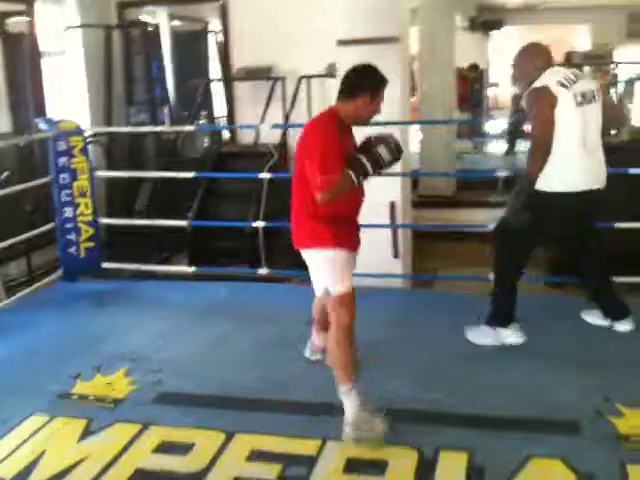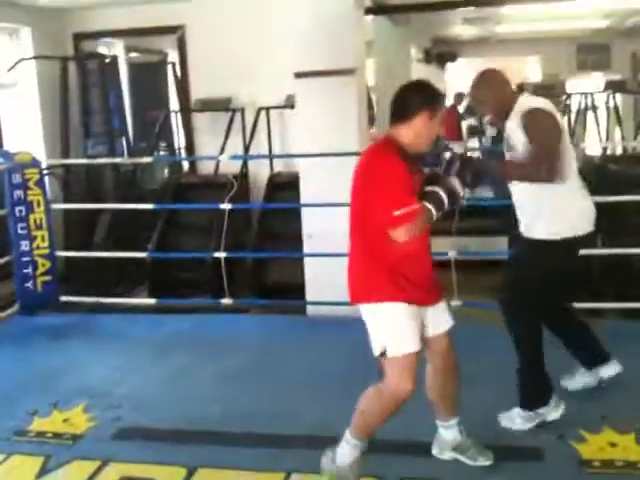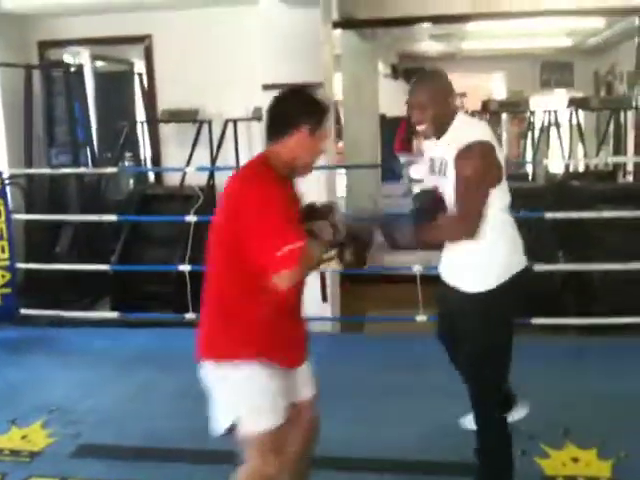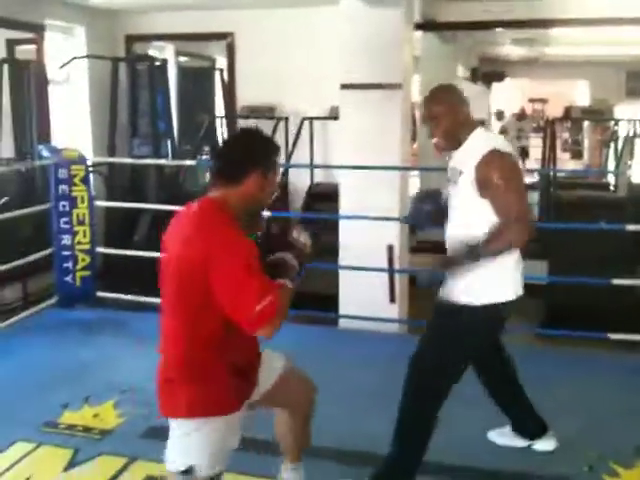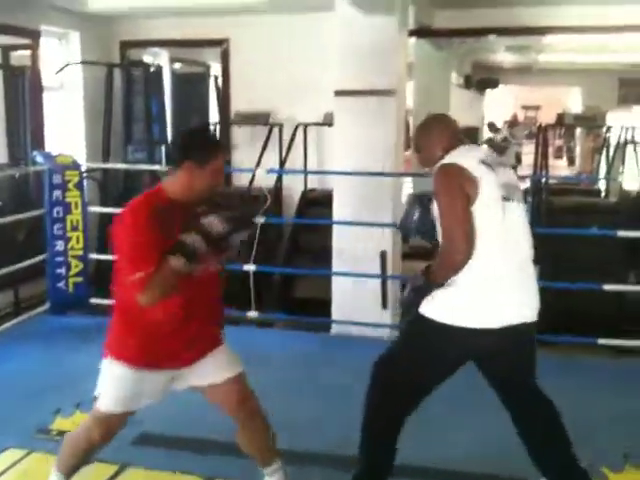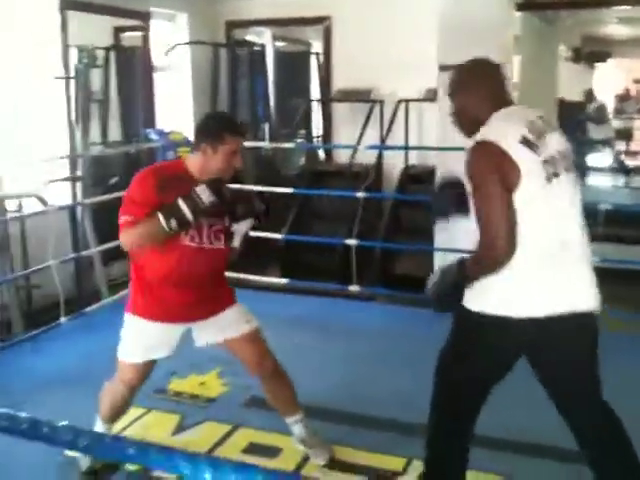
dt=0.7s
person 1, frame 1
left shoulder: (539, 92)
right shoulder: (587, 81)
left elbow: (541, 146)
right elbow: (616, 117)
left wrist: (523, 190)
left hip: (557, 188)
right hip: (591, 181)
left knee: (508, 241)
right knee: (585, 243)
left ankle: (501, 324)
right ankle: (616, 313)
person 1, frame 2
left shoulder: (534, 114)
right shoulder: (513, 120)
left elbow: (552, 169)
right elbow: (513, 173)
left hip: (556, 227)
right hip: (542, 227)
left knee: (517, 305)
right knee: (545, 300)
left ankle: (537, 402)
right ankle: (597, 361)
person 1, frame 3
left shoulder: (472, 148)
right shoulder: (441, 139)
left elbow: (466, 225)
left hip: (489, 274)
right hip: (461, 269)
left knee: (483, 372)
right knee: (451, 336)
right ankle: (504, 405)
person 1, frame 4
left shoulder: (490, 158)
right shoulder: (471, 151)
left elbow: (518, 227)
left wrist: (465, 256)
right wrist: (439, 209)
left hip: (478, 292)
right hip: (491, 286)
left knee: (425, 376)
right knee: (487, 355)
right ankle: (533, 431)
person 1, frame 5
left shoulder: (451, 172)
right shoulder: (500, 170)
left elbow: (459, 250)
left wrist: (427, 281)
right wrist: (437, 222)
left hip: (460, 313)
right hip: (516, 310)
left knee: (390, 386)
right knee: (524, 394)
person 1, frame 6
left shoulder: (488, 149)
right shoulder: (549, 132)
left elbow: (499, 245)
left wrist: (461, 274)
right wrist: (479, 194)
left hip: (506, 302)
right hip: (573, 298)
left knee: (453, 399)
right knee: (588, 410)
person 2, frame 1
left shoulder: (342, 127)
right shoulder: (322, 131)
right elbow: (324, 192)
left wrist: (367, 157)
right wrist: (364, 166)
left hip: (341, 228)
right hip: (320, 233)
left knee: (330, 296)
right knee: (343, 314)
left ankle: (317, 344)
right ankle: (354, 412)
person 2, frame 2
left shoulder: (404, 159)
right shoulder: (381, 162)
right elbow: (403, 229)
left wrist: (442, 181)
right wrist: (440, 196)
left hip: (418, 281)
right hip: (384, 288)
left knee: (443, 357)
right knee: (400, 384)
left ankle: (449, 437)
person 2, frame 3
left shoulder: (272, 182)
right shoulder: (259, 188)
right elbow: (286, 274)
left wrist: (316, 235)
right wrist: (323, 237)
left hip: (278, 334)
right hip: (239, 348)
left knee: (304, 429)
person 2, frame 4
left shoulder: (188, 218)
right shoulder: (220, 238)
right elbow: (266, 321)
right wrist: (284, 263)
left hip: (236, 360)
right hip: (201, 387)
left knee: (300, 392)
person 2, frame 5
left shoulder: (196, 209)
right shoulder: (138, 219)
right elbow: (147, 295)
left wrist: (216, 242)
right wrist: (194, 246)
left hip: (199, 340)
right hip: (139, 347)
left knee: (245, 408)
right knee: (100, 428)
person 2, frame 6
left shoulder: (225, 193)
right shoulder: (153, 180)
left elbow: (228, 250)
right elbow: (130, 240)
left wrist: (243, 222)
right wrist: (187, 207)
left hip: (213, 301)
right hip: (153, 305)
left knee: (265, 365)
right knee: (128, 380)
left ankle: (302, 432)
right ankle: (98, 435)
